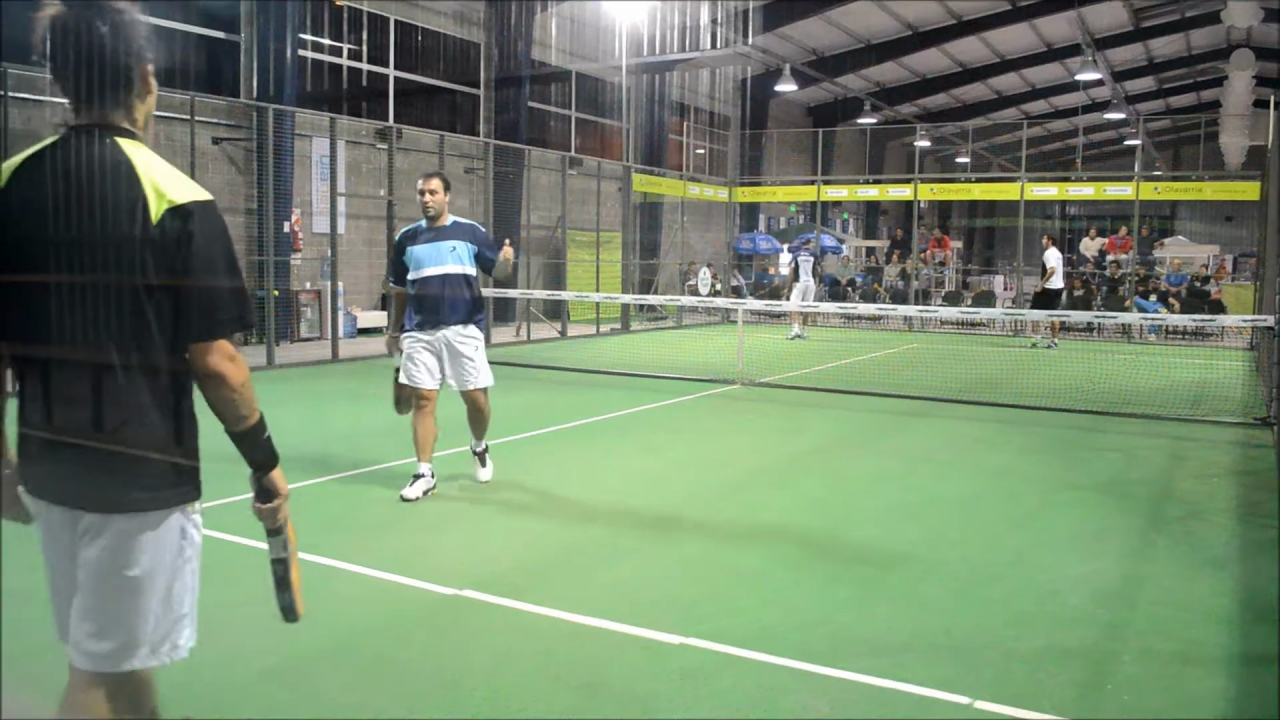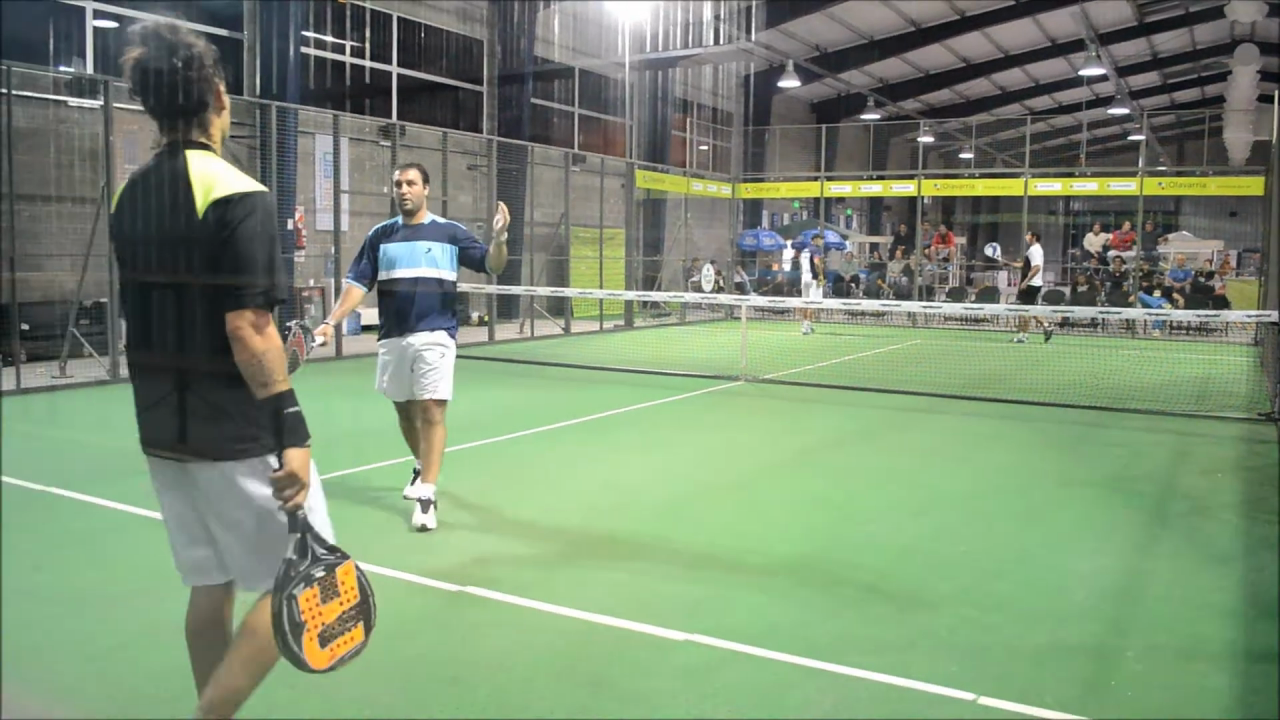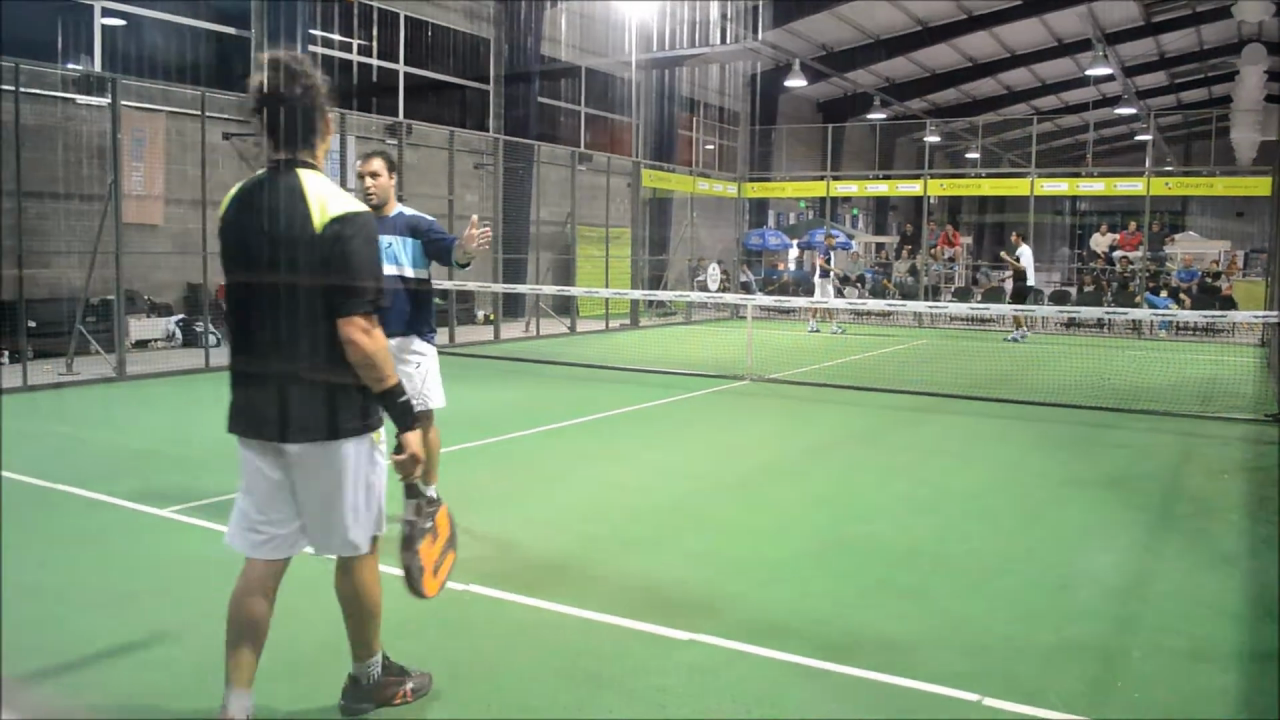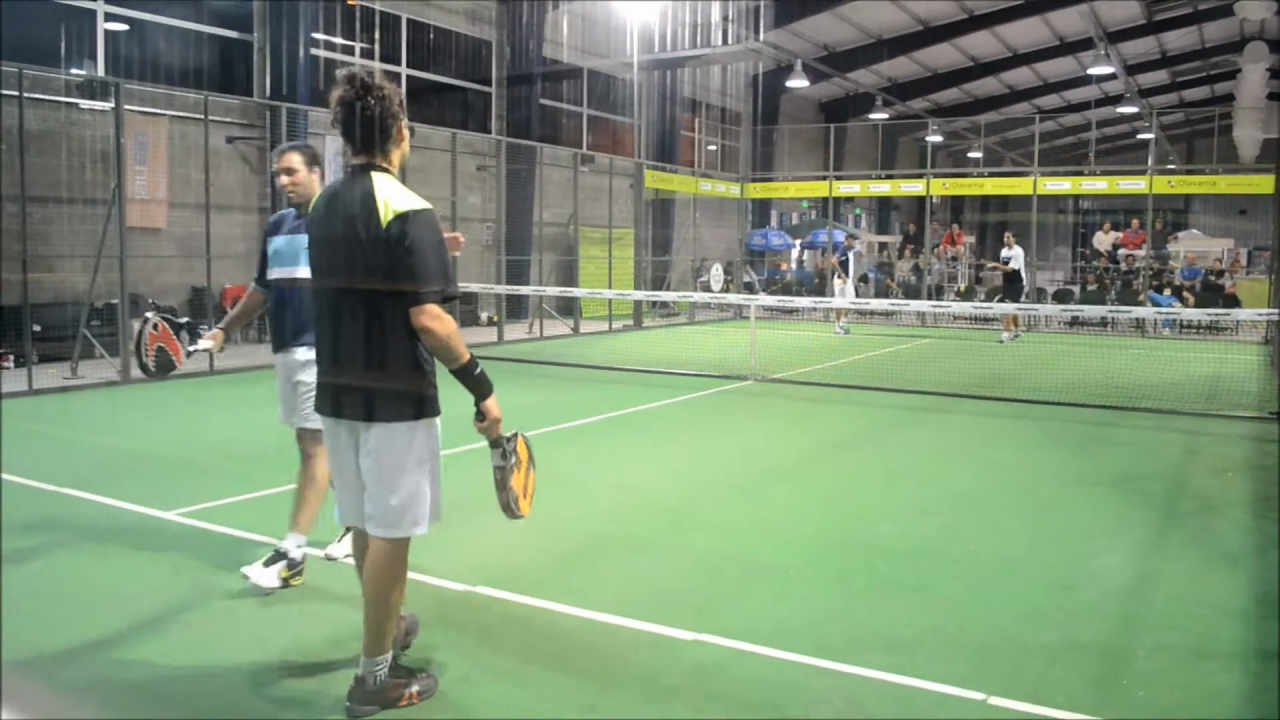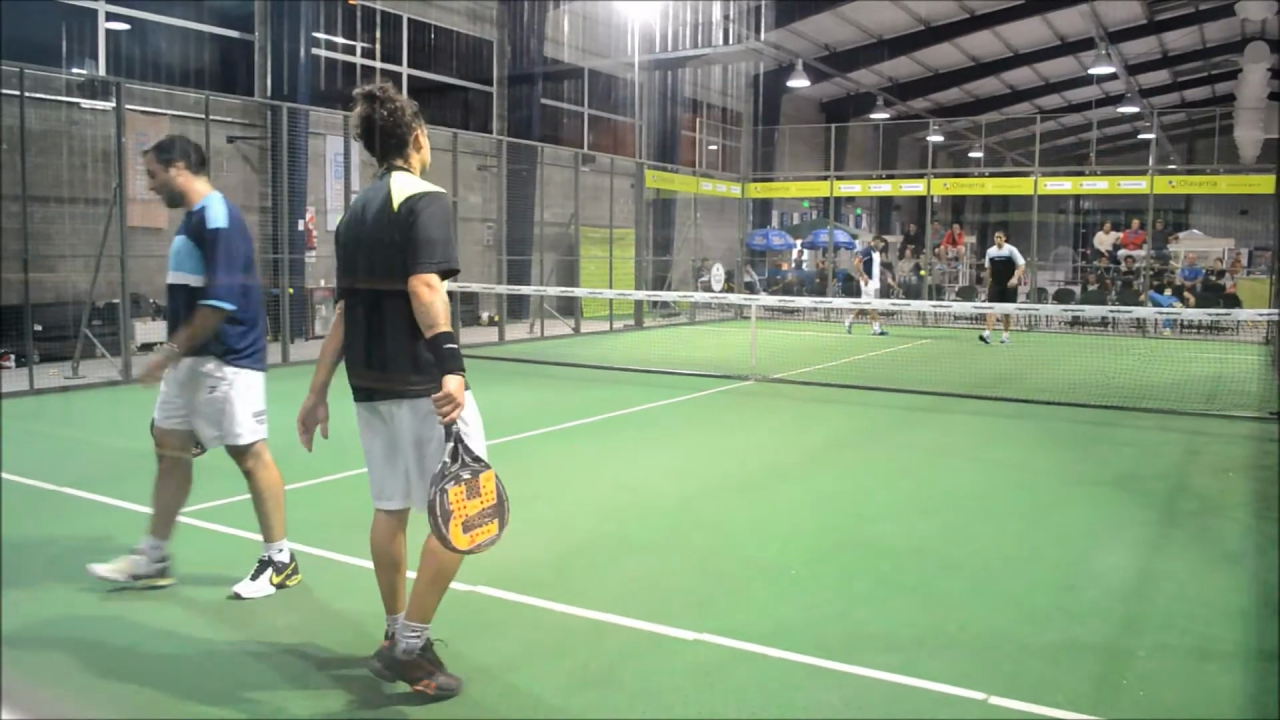
dt=0.5s
person 1, frame 1
right shoulder: (175, 199)
right elbow: (213, 360)
right wrist: (265, 461)
right hip: (142, 472)
left knee: (95, 644)
right knee: (105, 662)
person 1, frame 2
left shoulder: (129, 197)
right shoulder: (237, 194)
right elbow: (248, 327)
right wrist: (292, 434)
left hip: (165, 431)
right hip: (240, 433)
left knee: (211, 586)
person 1, frame 3
left shoulder: (235, 205)
right shoulder: (342, 213)
right elbow: (357, 331)
right wrist: (406, 419)
left hip: (258, 413)
right hip: (333, 417)
left knee: (263, 559)
right knee: (357, 548)
person 1, frame 4
left shoulder: (325, 204)
right shoulder: (407, 210)
right elbow: (428, 316)
right wrist: (481, 388)
left hip: (338, 392)
right hip: (396, 399)
left knee: (366, 523)
right knee: (390, 532)
left ankle: (383, 629)
person 1, frame 5
left shoulder: (354, 211)
right shoulder: (424, 197)
left elbow: (346, 309)
right elbow: (425, 285)
left wrist: (316, 393)
right wrist: (451, 363)
left hip: (372, 384)
right hip: (422, 381)
left knee: (392, 506)
left ankle: (397, 631)
right ankle: (410, 644)
person 2, frame 1
left shoulder: (471, 232)
right shoulder: (406, 238)
left elbow: (498, 272)
right elbow: (399, 289)
left wrist: (504, 263)
right wrist: (395, 330)
left hip: (464, 330)
right hip: (419, 333)
left knee: (476, 399)
right knee: (423, 400)
left ankle: (479, 446)
right ankle: (424, 473)
person 2, frame 2
left shoulder: (451, 233)
right shoulder: (380, 235)
left elbow: (492, 266)
right elbow: (358, 285)
left wrist: (499, 236)
right wrist: (331, 322)
left hip: (434, 337)
right hip: (393, 338)
left knee: (431, 412)
right knee: (406, 409)
left ankle: (426, 497)
right ankle: (422, 468)
person 2, frame 3
left shoulder: (418, 225)
left elbow: (454, 254)
left wrist: (467, 246)
left hip: (410, 342)
left knee: (420, 421)
left ankle: (429, 494)
person 2, frame 4
right shoulder: (277, 227)
right elbow: (263, 287)
right wrist: (224, 327)
right hip: (288, 352)
left knee: (313, 443)
right knee: (318, 442)
left ankle: (290, 555)
person 2, frame 5
left shoulder: (218, 220)
right shoulder: (195, 217)
left elbow: (220, 301)
left wrist: (170, 352)
left hip: (228, 359)
right hip: (192, 358)
left knee: (249, 453)
right knee: (169, 445)
left ankle: (279, 560)
right ankle: (153, 556)
